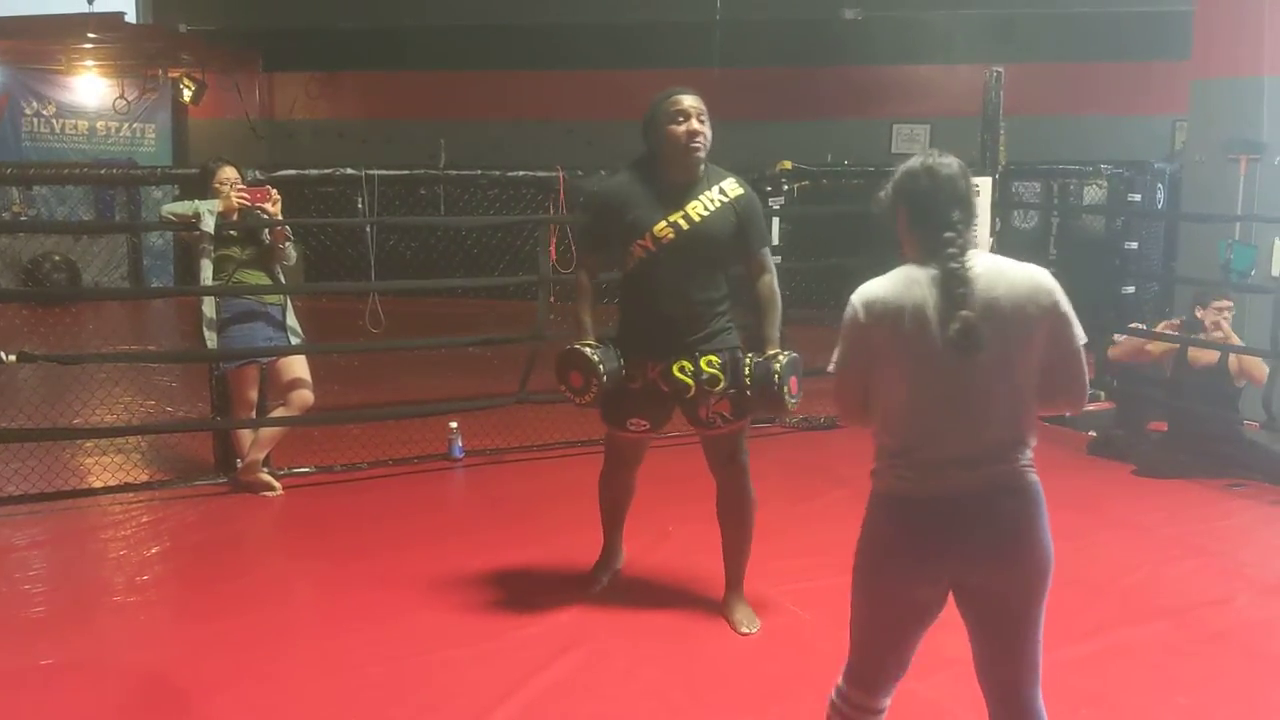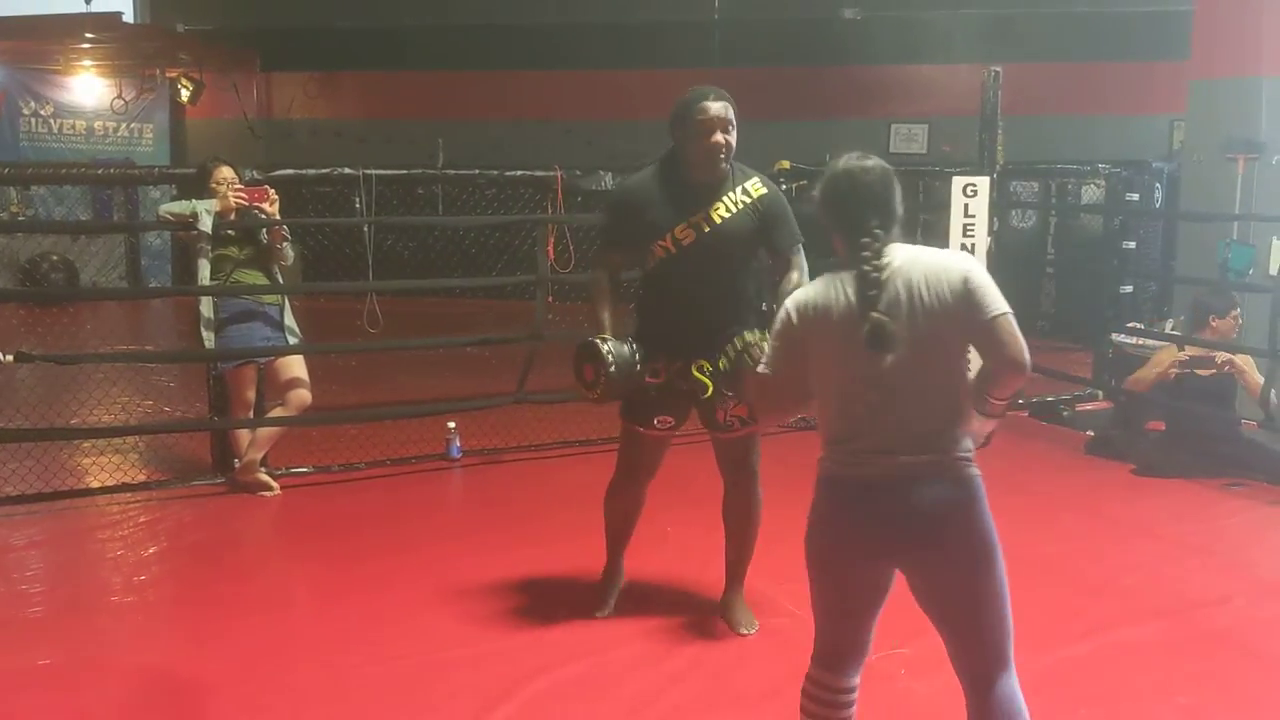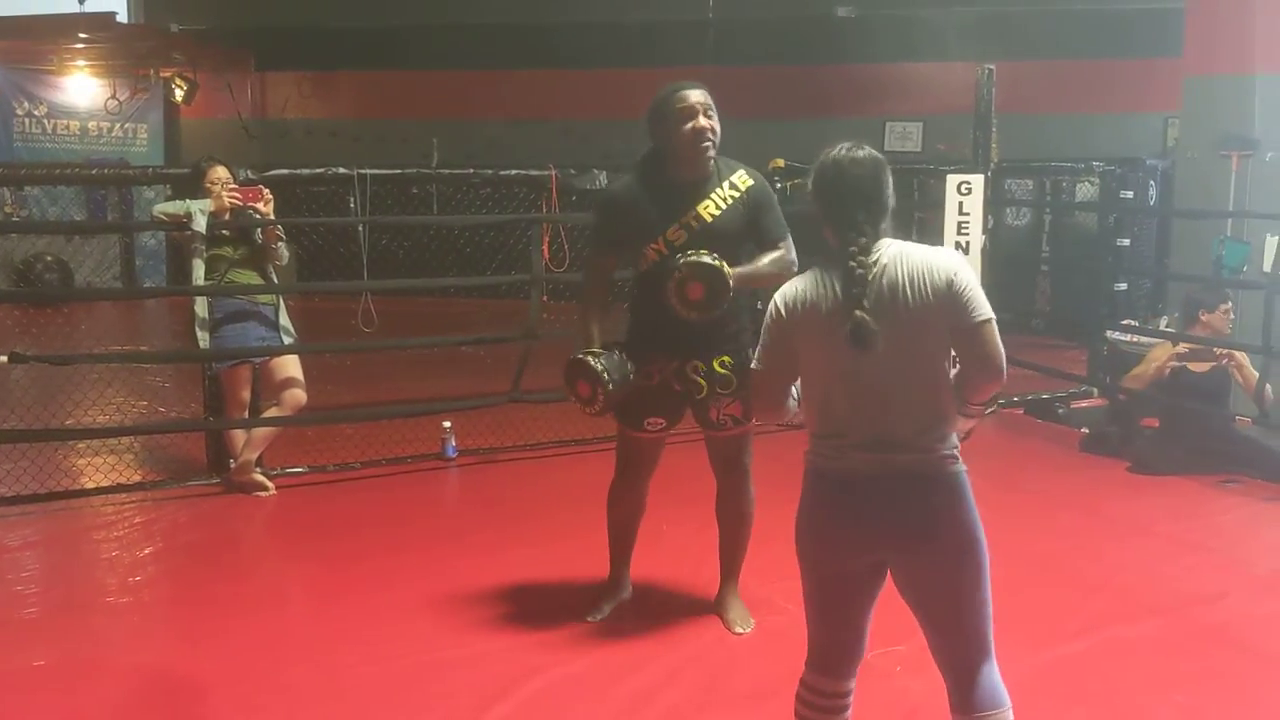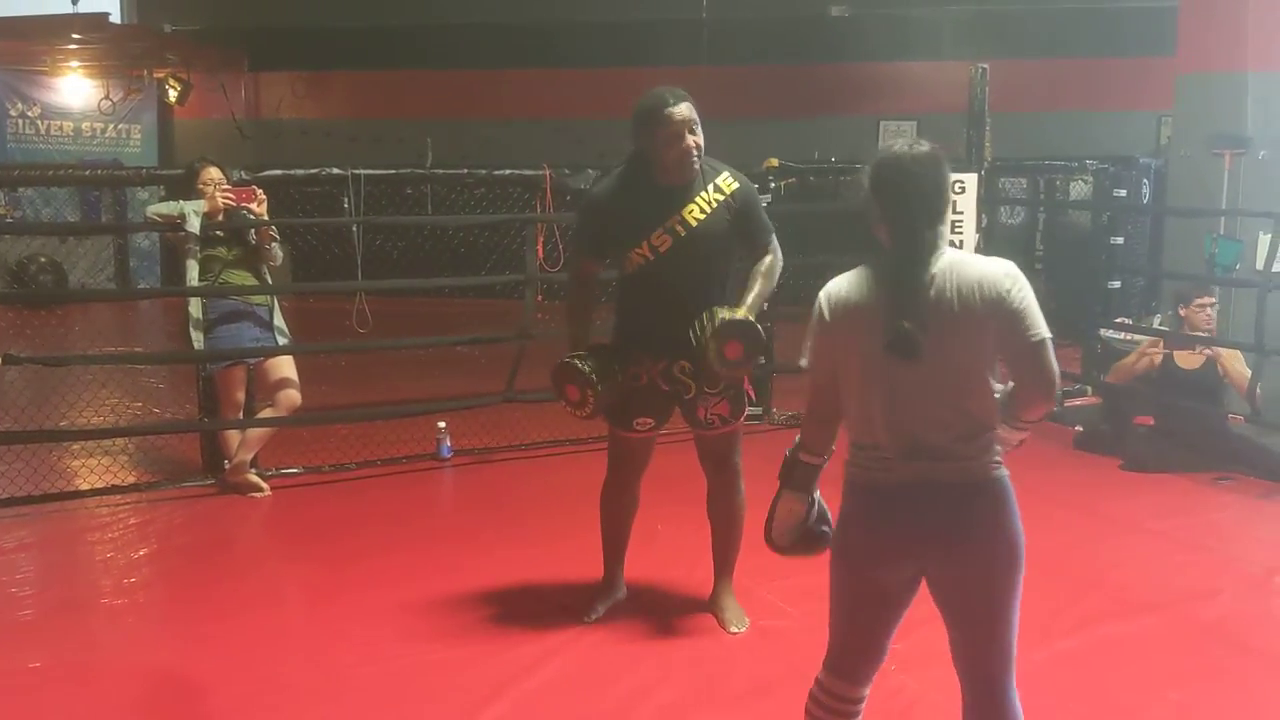
dt=0.3s
person 1, frame 1
left shoulder: (874, 301)
right shoulder: (1033, 286)
left elbow: (853, 409)
right elbow: (1069, 392)
left hip: (906, 518)
right hip: (1007, 514)
person 1, frame 2
left shoulder: (807, 304)
right shoulder: (956, 271)
left elbow: (769, 402)
right elbow: (1013, 364)
right wrist: (980, 413)
left hip: (849, 506)
right hip: (945, 501)
left knee: (835, 663)
right knee: (991, 672)
person 1, frame 3
left shoulder: (794, 297)
right shoulder: (943, 268)
left elbow: (767, 403)
right elbow: (989, 370)
right wrist: (957, 416)
left hip: (835, 501)
right hip: (930, 496)
left knee: (831, 663)
right knee: (971, 666)
person 1, frame 4
left shoulder: (839, 296)
right shoulder: (997, 279)
left elbow: (822, 411)
right elbow: (1042, 388)
left wrist: (797, 484)
right wrist: (1003, 428)
left hip: (876, 509)
right hip: (974, 508)
left knee: (848, 666)
person 2, frame 1
left shoulder: (736, 195)
right shoulder: (617, 194)
left elbow: (762, 273)
right elbow: (588, 269)
left wrist: (772, 347)
right wrist: (587, 340)
left hip: (714, 353)
right hip: (640, 354)
left knee: (733, 469)
right knee: (621, 462)
left ankle: (734, 590)
right ankle: (611, 549)
person 2, frame 2
left shoulder: (761, 193)
right shoulder: (639, 193)
left elbow: (794, 267)
right elbow: (609, 267)
right wrist: (606, 334)
right hip: (659, 355)
left knee: (742, 472)
right knee: (633, 470)
left ankle: (734, 592)
right ankle: (613, 569)
person 2, frame 3
left shoulder: (747, 185)
right shoulder: (626, 195)
left elbow: (786, 257)
right elbow: (600, 273)
left wrist: (732, 277)
right wrist: (594, 344)
left hip: (725, 353)
right hip: (651, 355)
left knee: (733, 469)
right knee: (632, 469)
left ankle: (729, 590)
right ankle: (618, 580)
person 2, frame 4
left shoulder: (731, 187)
right shoulder: (608, 198)
left elbow: (769, 256)
right elbow: (585, 276)
left wrist: (745, 310)
right wrist: (580, 349)
right hip: (640, 354)
left knee: (724, 468)
right knee: (623, 469)
left ankle: (724, 587)
right ankle: (612, 580)
person 3, frame 1
right shoulder: (206, 226)
left elbow: (287, 258)
right elbow: (167, 211)
left wrist: (276, 219)
right wrist: (219, 207)
left hip: (277, 315)
right hip: (238, 316)
left knee: (302, 396)
right knee: (246, 403)
left ankle: (251, 464)
right ankle: (251, 468)
person 3, frame 2
left shoulder: (253, 221)
right shoulder: (203, 226)
left elbow: (285, 258)
right elbow: (165, 211)
left wrist: (274, 219)
right wrist: (216, 207)
left hip: (275, 314)
right hip: (236, 315)
left knee: (299, 396)
right knee: (243, 403)
left ankle: (248, 464)
right ankle: (248, 468)
person 3, frame 3
left shoulder: (248, 222)
right shoulder: (197, 226)
left elbow: (280, 258)
right elbow: (159, 211)
left wrist: (269, 220)
right wrist: (211, 207)
left hip: (269, 315)
right hip: (231, 316)
left knee: (294, 396)
right knee: (238, 403)
left ankle: (243, 465)
right ankle: (244, 470)
person 3, frame 4
right shoulder: (192, 227)
left elbow: (274, 259)
right elbow: (152, 212)
left wrist: (262, 220)
right wrist: (203, 208)
left hip: (264, 315)
right hip: (225, 317)
left knee: (289, 397)
right knee: (233, 403)
left ankle: (239, 465)
right ankle: (238, 469)
person 4, frame 1
left shoulder: (1235, 356)
right shoulder: (1173, 349)
left elbow: (1265, 380)
right elbow: (1114, 354)
left wrist: (1230, 337)
right wrist: (1154, 336)
left hip: (1228, 444)
right hip: (1181, 442)
right knee: (1145, 458)
person 4, frame 2
left shoulder: (1238, 358)
right shoulder: (1173, 353)
right elbow: (1128, 391)
left wrist: (1241, 370)
right wrist: (1161, 372)
left hip: (1227, 442)
right hip: (1181, 442)
right knee: (1147, 457)
person 4, frame 3
left shoulder: (1232, 355)
right shoulder: (1166, 350)
right elbow: (1125, 390)
left wrist: (1241, 366)
right wrist: (1161, 366)
left hip: (1220, 439)
right hip: (1174, 440)
right knee: (1143, 454)
person 4, frame 4
left shoulder: (1224, 351)
right shoulder: (1158, 347)
left elbow: (1253, 396)
right elbow: (1110, 383)
left wrist: (1219, 356)
right wrist: (1141, 354)
left hip: (1214, 437)
right hip: (1167, 437)
right knee: (1135, 451)
